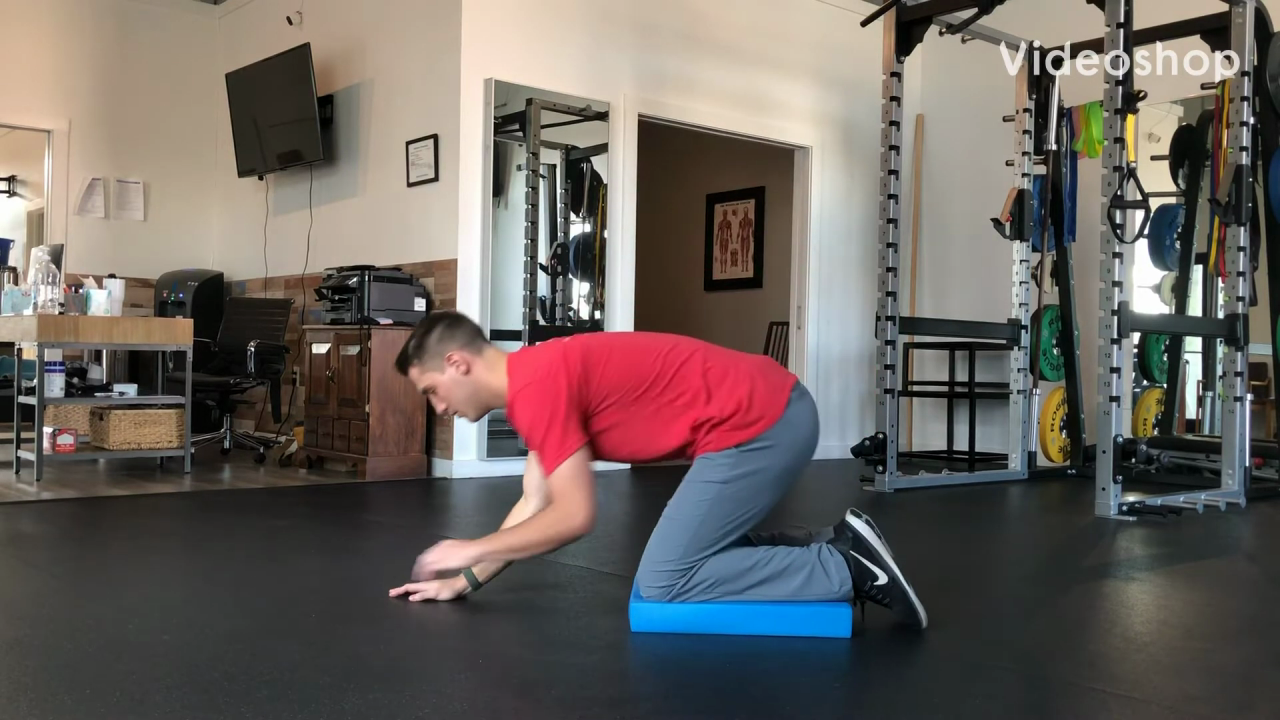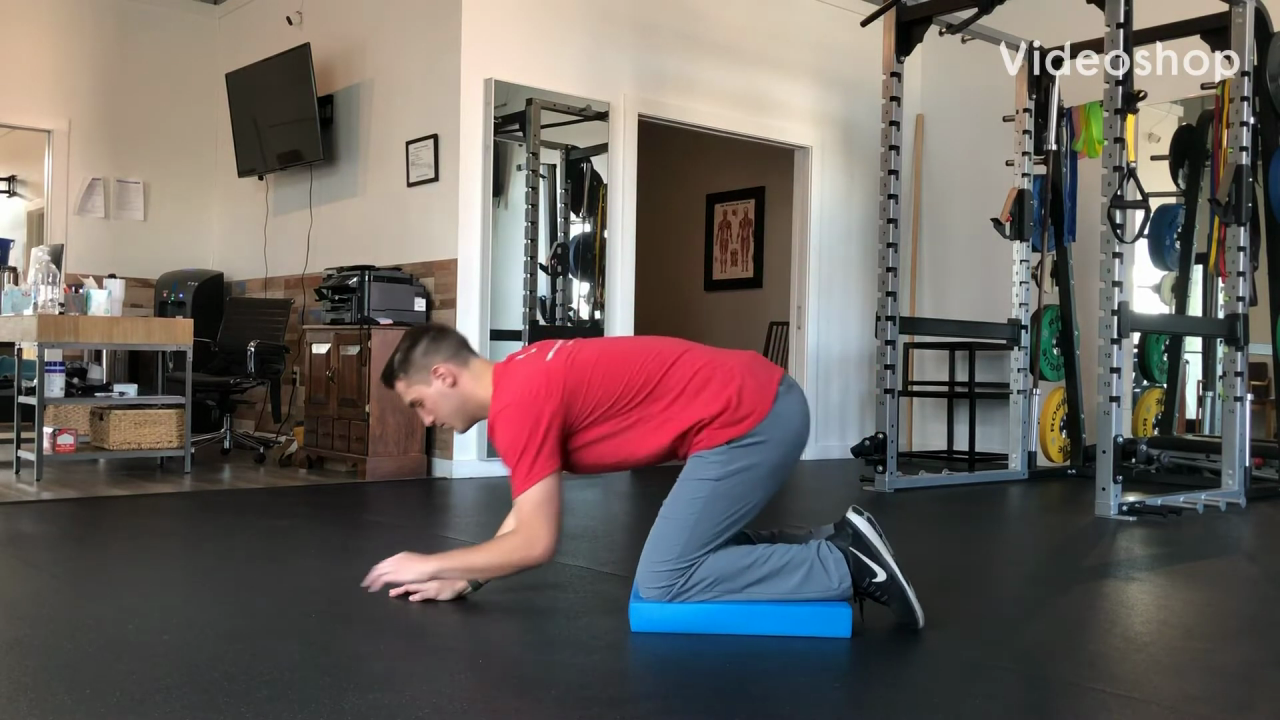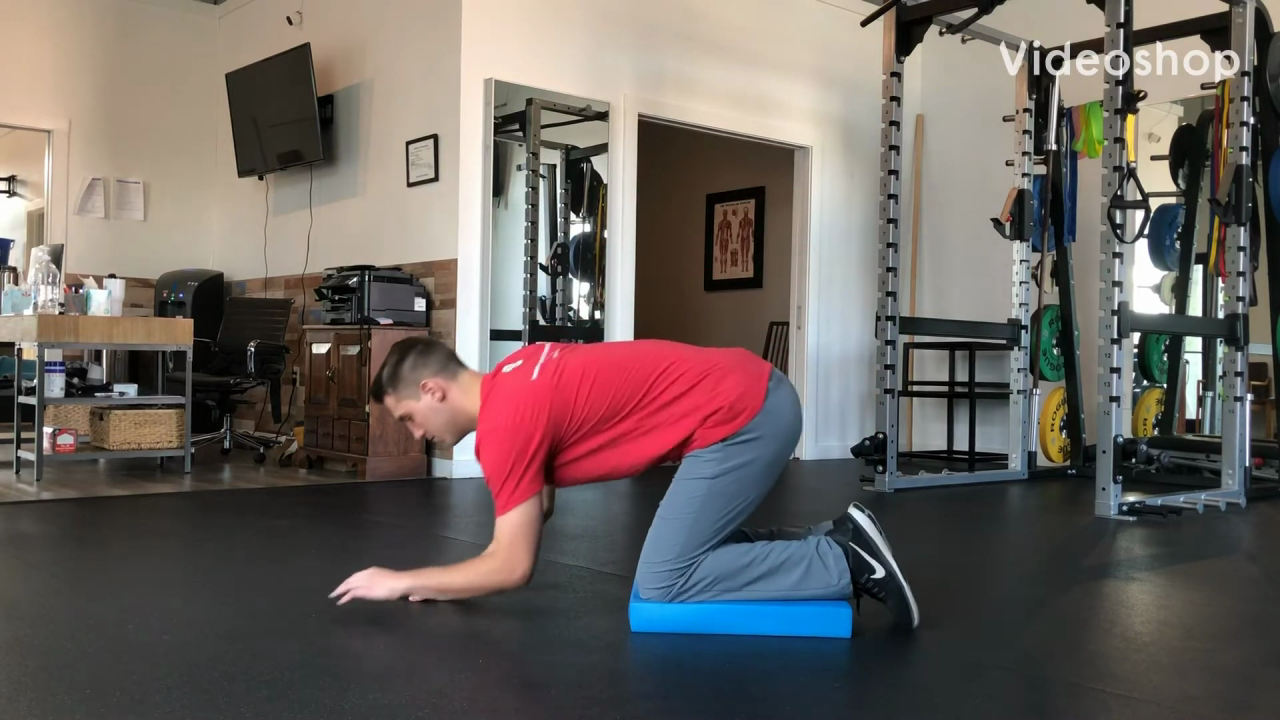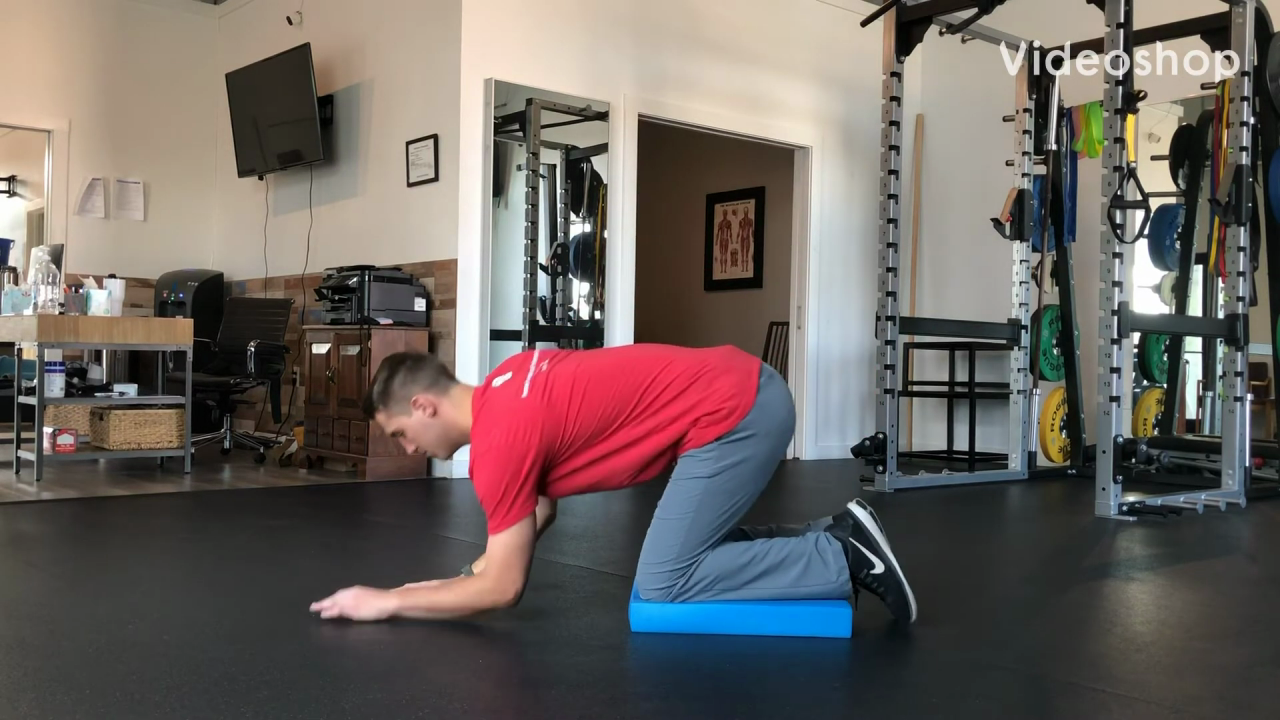
dt=0.1s
person 1, frame 1
left shoulder: (534, 388)
right shoulder: (539, 372)
left elbow: (575, 516)
right elbow: (535, 505)
left wrist: (471, 551)
right wrist: (466, 576)
left hip: (759, 424)
right hip: (774, 409)
left knee: (664, 584)
right knee: (694, 551)
left ankle: (849, 568)
right ankle: (837, 545)
person 1, frame 2
left shoulder: (518, 403)
right shoulder: (524, 379)
left elbow: (538, 542)
right elbow: (527, 511)
left wrist: (434, 563)
right wrist: (460, 580)
left hip: (750, 421)
right hip: (764, 402)
left knee: (662, 584)
right knee: (689, 551)
left ankle: (845, 567)
right ankle: (835, 543)
person 1, frame 3
left shoulder: (506, 422)
right shoulder: (514, 377)
left elbow: (513, 565)
right elbow: (531, 503)
left wrist: (405, 581)
right wrist: (449, 580)
left hip: (742, 417)
right hip: (756, 393)
left knee: (663, 584)
right knee: (687, 552)
left ankle: (846, 563)
right ankle: (834, 538)
person 1, frame 4
left shoulder: (499, 438)
right shoulder: (507, 386)
left elbow: (504, 587)
right elbow: (538, 511)
left wrist: (390, 601)
right wrist: (450, 585)
left hip: (735, 415)
right hip: (749, 391)
left knee: (661, 586)
right knee: (685, 551)
left ankle: (844, 561)
right ankle: (833, 536)
